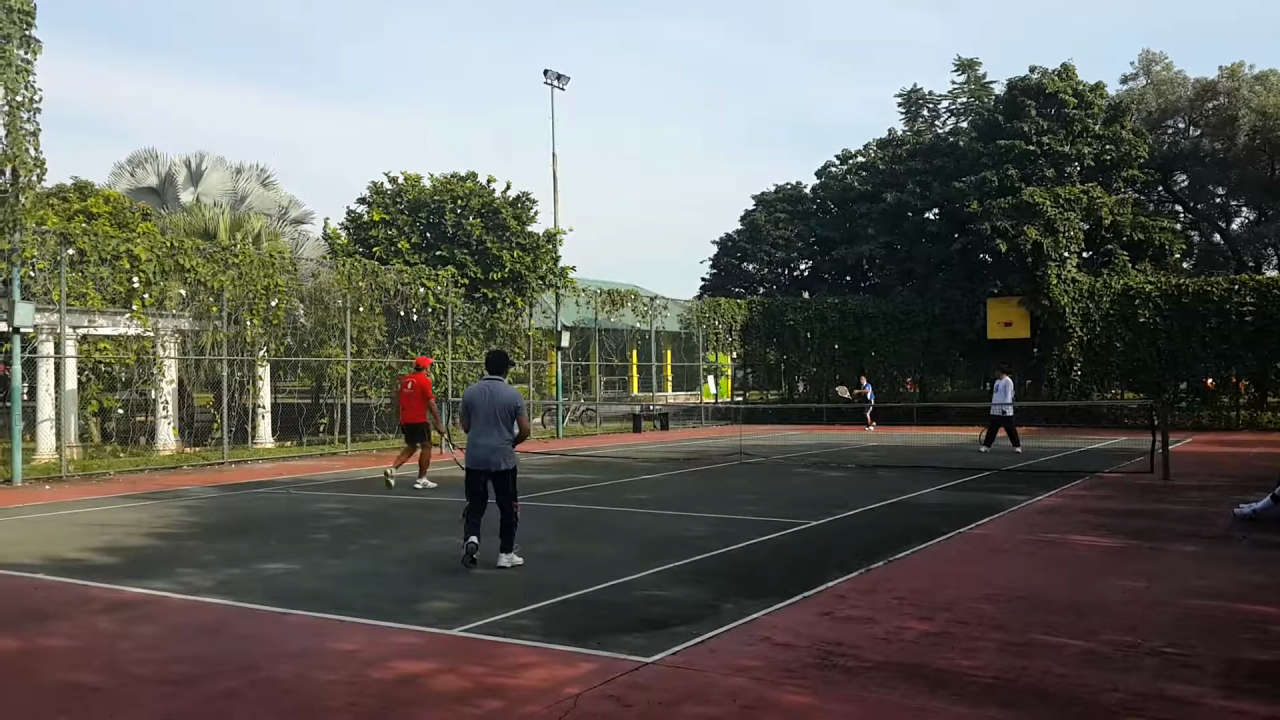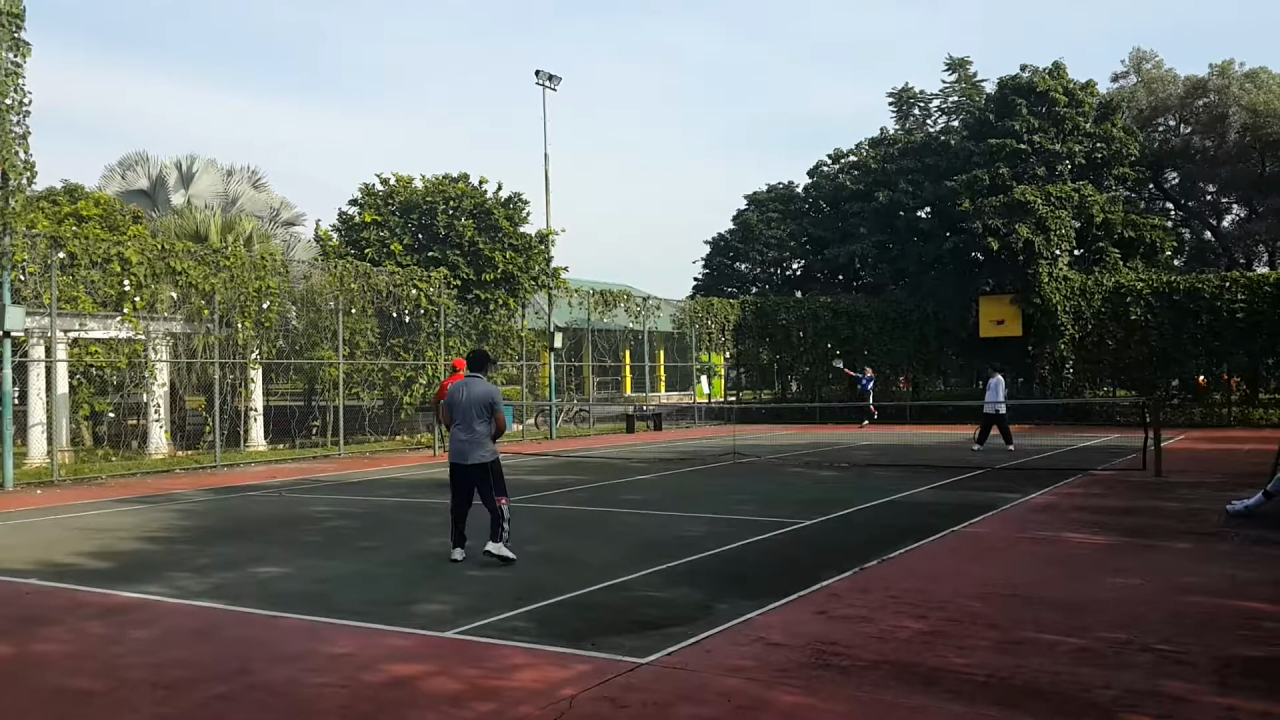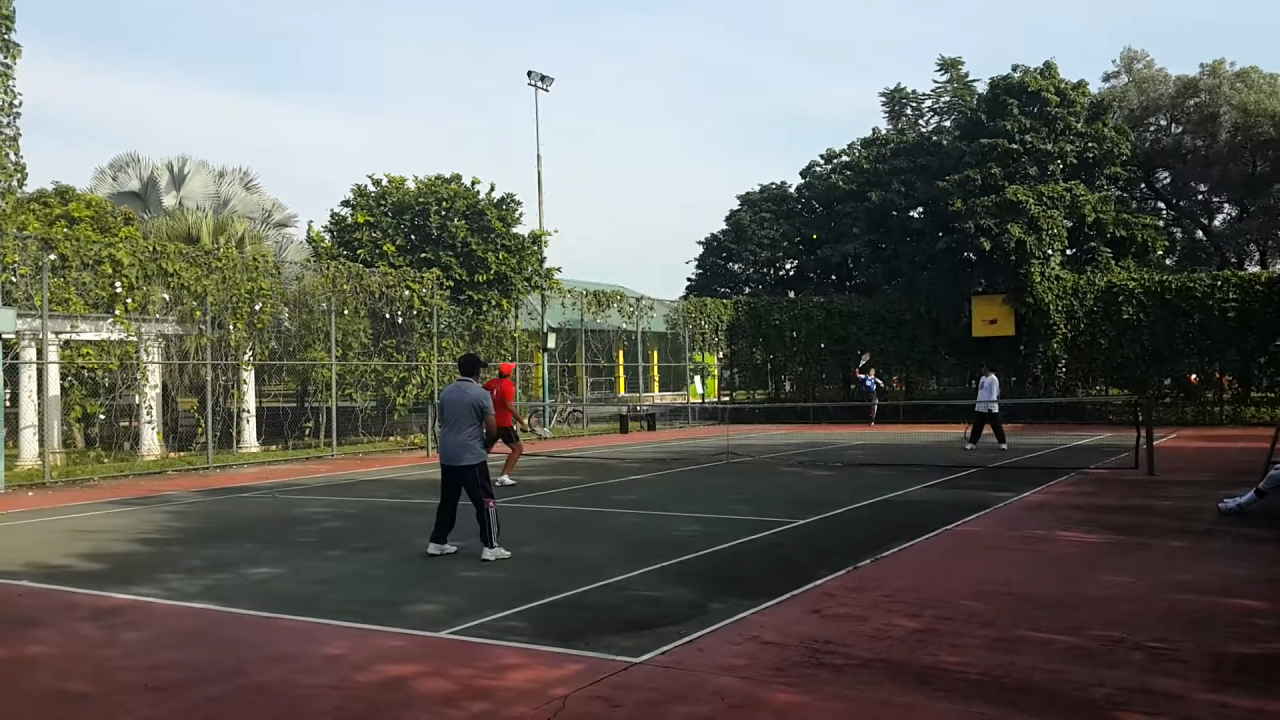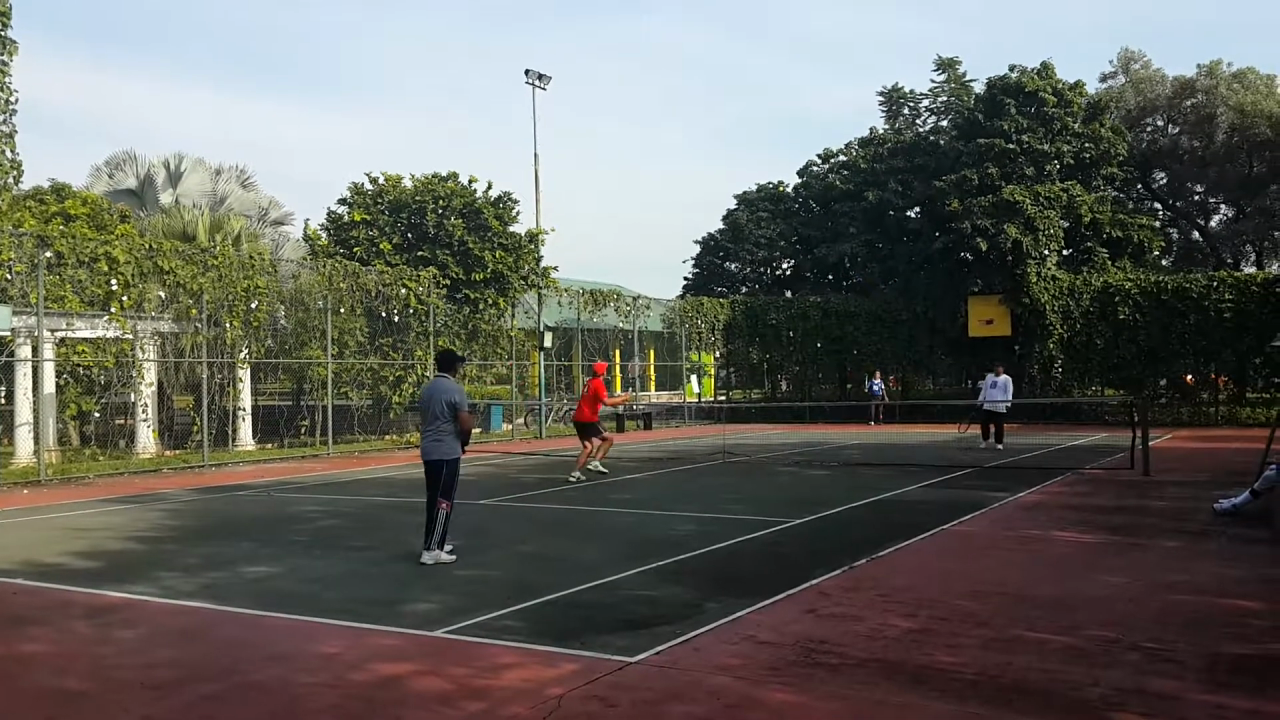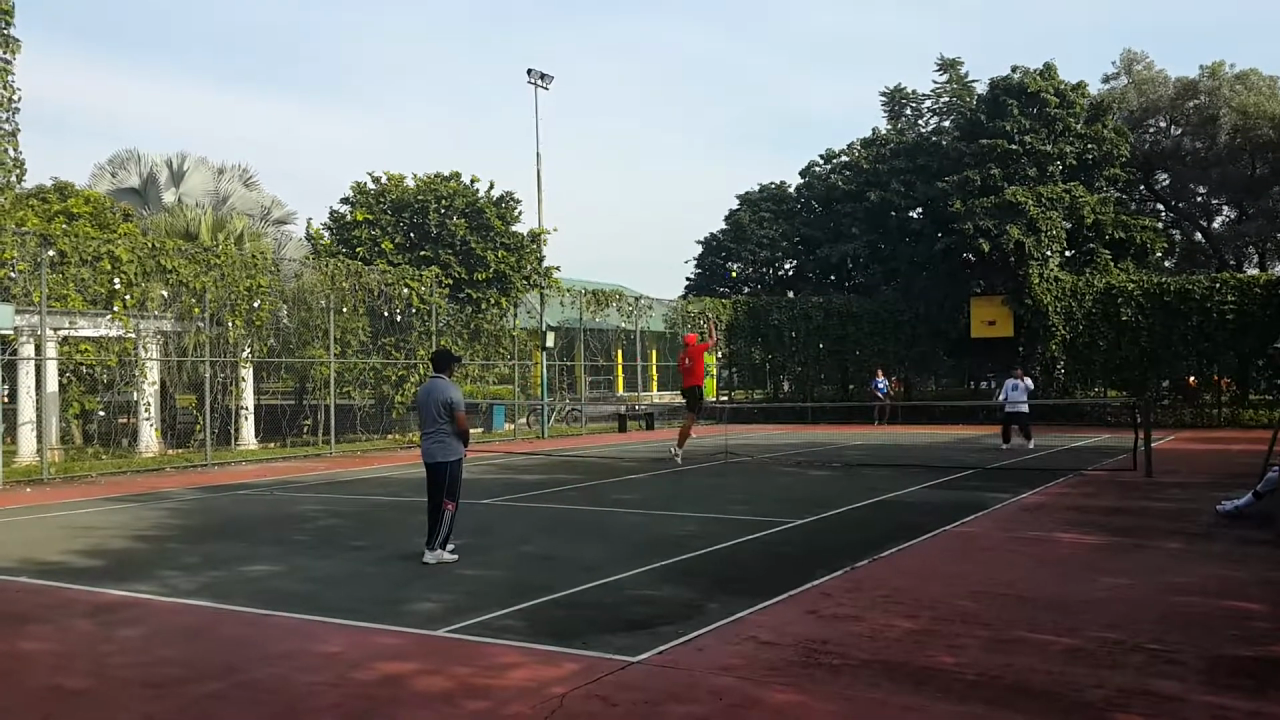
dt=0.5s
person 1, frame 1
left shoulder: (470, 392)
right shoulder: (514, 395)
left elbow: (465, 426)
right elbow: (525, 431)
left hip: (475, 458)
right hip: (503, 458)
left knee: (474, 505)
right knee: (508, 508)
left ankle: (471, 539)
right ankle: (506, 554)
person 1, frame 2
left shoulder: (452, 389)
right shoulder: (491, 391)
left elbow: (447, 422)
right elbow: (501, 426)
left hip: (457, 454)
right hip: (483, 454)
left knee: (459, 503)
right knee: (497, 499)
left ankle: (457, 548)
right ankle: (497, 543)
person 1, frame 3
left shoulder: (445, 393)
right shoulder: (481, 394)
right elbow: (492, 429)
right wrist: (487, 445)
left hip: (447, 455)
right hip: (471, 455)
left knee: (448, 500)
right knee: (485, 501)
left ankle: (437, 542)
right ankle: (490, 547)
person 1, frame 4
left shoulder: (425, 389)
right shoulder: (455, 390)
right elbow: (466, 425)
right wrist: (464, 441)
left hip: (428, 451)
right hip: (447, 452)
left knee: (434, 500)
right knee: (443, 501)
left ankle: (434, 543)
right ankle: (431, 550)
person 1, frame 5
left shoulder: (422, 390)
right shoulder: (451, 390)
right elbow: (462, 426)
right wrist: (465, 444)
left hip: (429, 451)
right hip: (449, 453)
left knee: (435, 501)
right knee: (448, 502)
left ankle: (437, 543)
right ankle: (433, 550)
